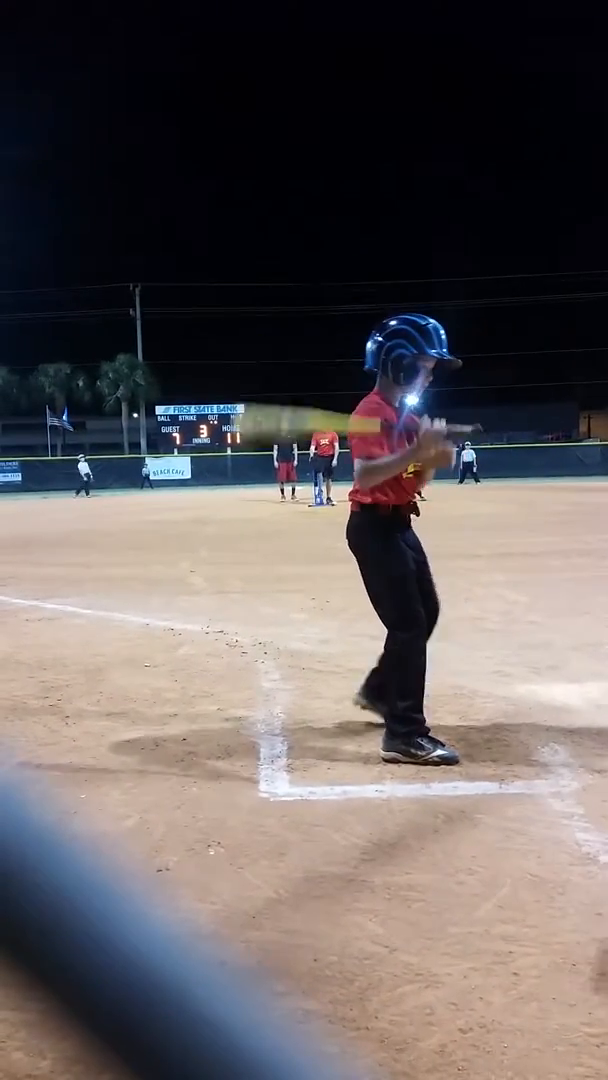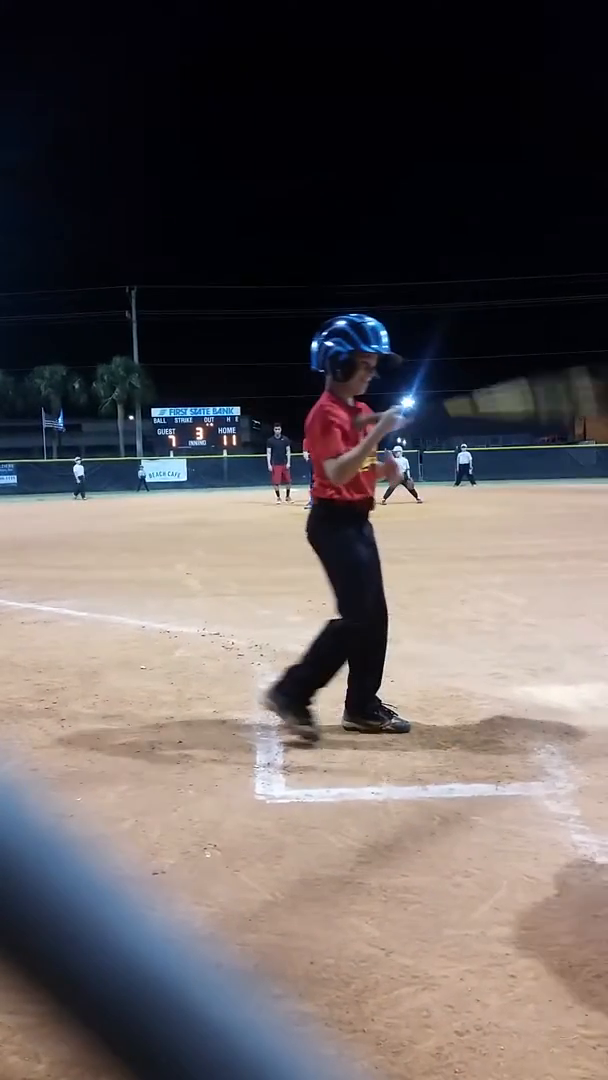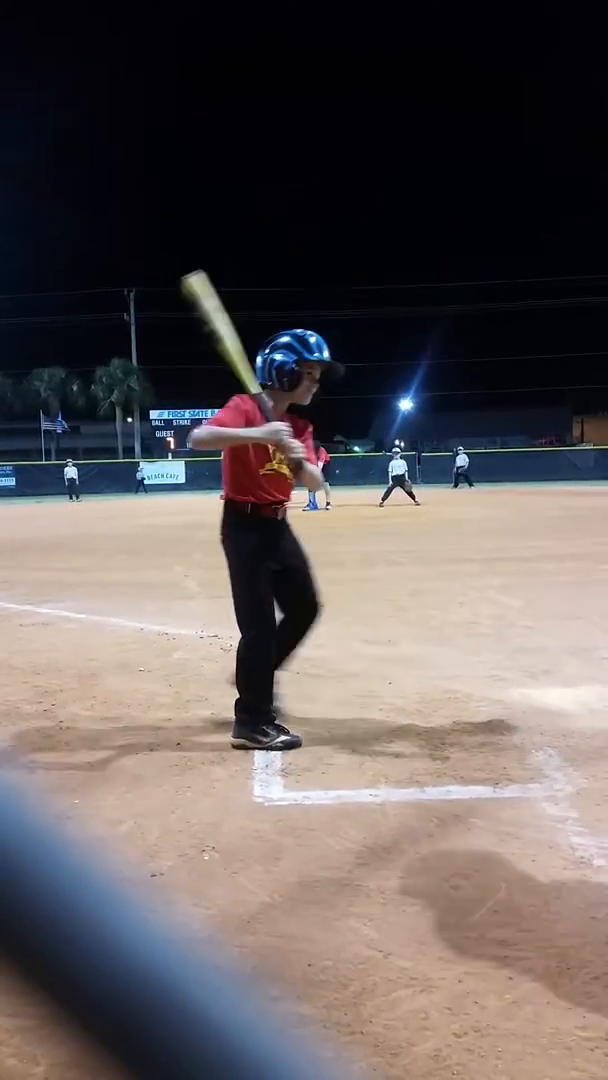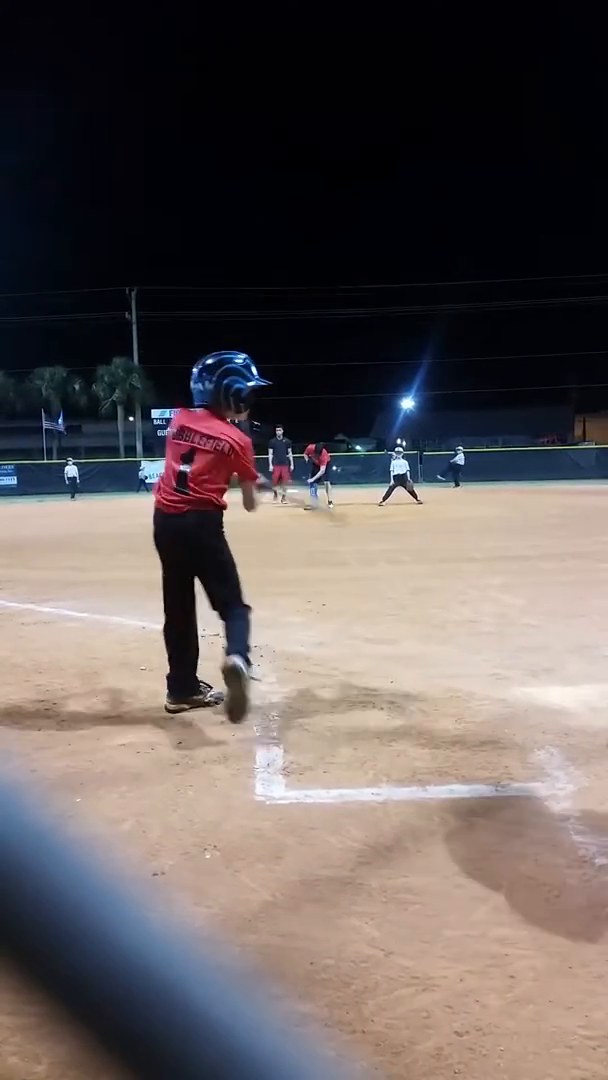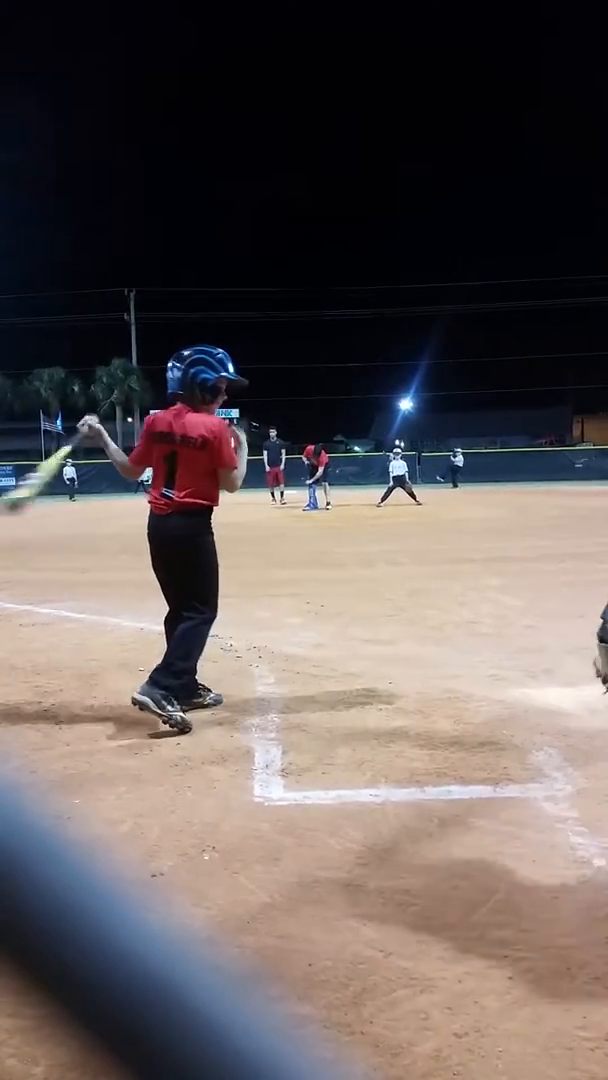
dt=0.5s
person 1, frame 1
left shoulder: (404, 415)
right shoulder: (373, 412)
left elbow: (418, 478)
right elbow: (364, 476)
left wrist: (436, 453)
right wrist: (416, 448)
left hip: (398, 523)
right hip: (375, 527)
left knee: (426, 611)
right knee: (407, 625)
left ankle: (380, 689)
right ankle: (404, 735)
person 1, frame 2
left shoulder: (362, 412)
right shoulder: (325, 414)
right elbow: (338, 472)
left wrist: (385, 466)
right wrist: (376, 434)
left hip: (359, 520)
right hip: (333, 522)
left knee: (374, 615)
right knee: (354, 616)
left ankle: (363, 705)
right ankle: (291, 693)
person 1, frame 3
left shoulder: (300, 426)
right shoulder: (244, 408)
left elbow: (315, 483)
right elbow: (198, 437)
left wrist: (299, 459)
right wrist: (260, 436)
left hip: (278, 525)
right hip: (244, 525)
left knee: (304, 607)
right knee: (257, 623)
left ankle: (257, 679)
right ankle: (253, 722)
person 1, frame 4
left shoulder: (180, 419)
right shoulder: (237, 439)
right elbow: (250, 499)
left wrist: (247, 479)
right wrist: (251, 493)
left hip: (165, 520)
right hip: (201, 524)
left knee: (178, 606)
right knee: (231, 604)
left ankle: (182, 686)
right ankle: (238, 659)
person 1, frame 5
left shoulder: (156, 422)
right shoulder: (215, 427)
left elbow: (131, 471)
right elbow: (232, 484)
left wrist: (101, 435)
right wrist: (241, 447)
left hip: (158, 523)
right hip: (192, 526)
left knee: (181, 608)
right knee: (200, 612)
left ankle: (183, 687)
right ankle: (159, 688)
